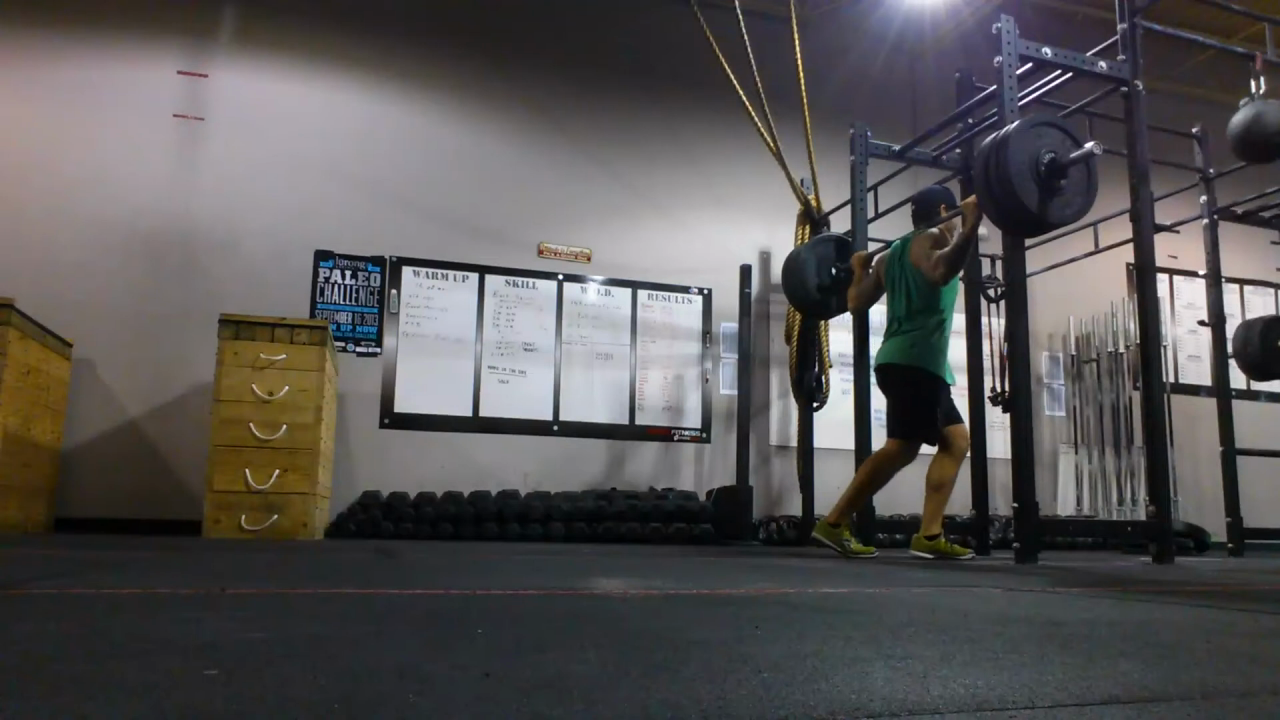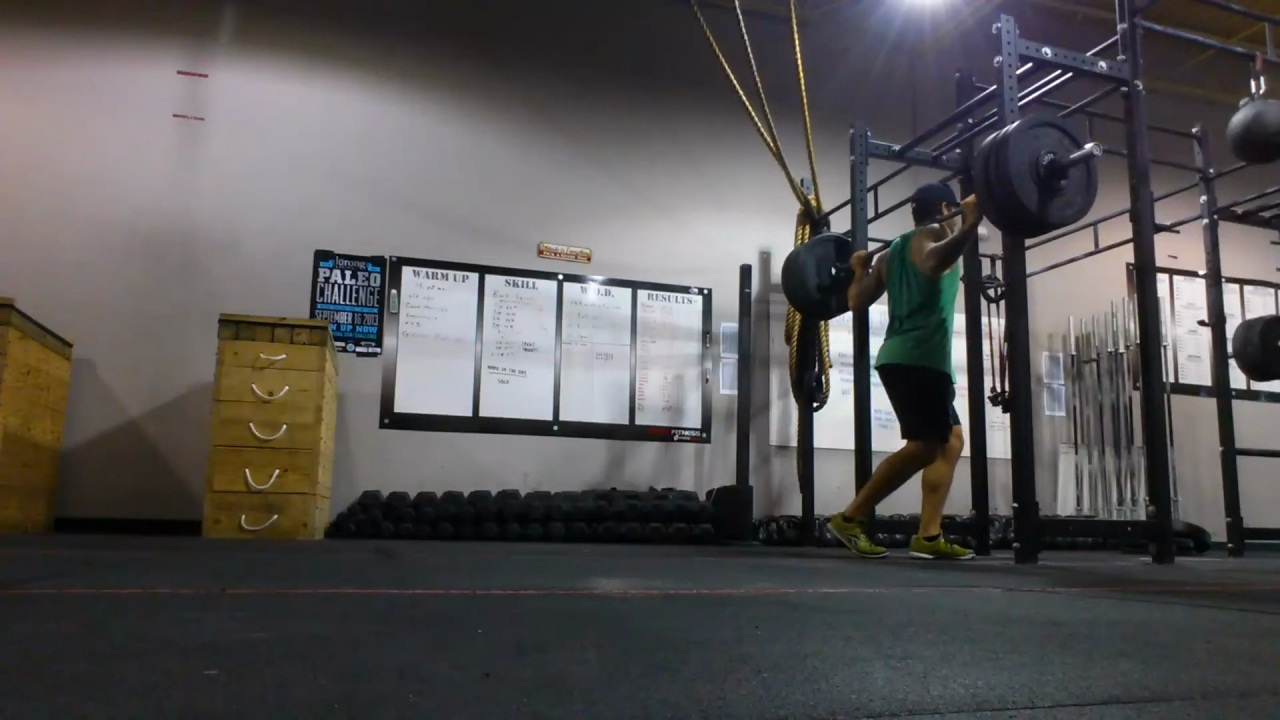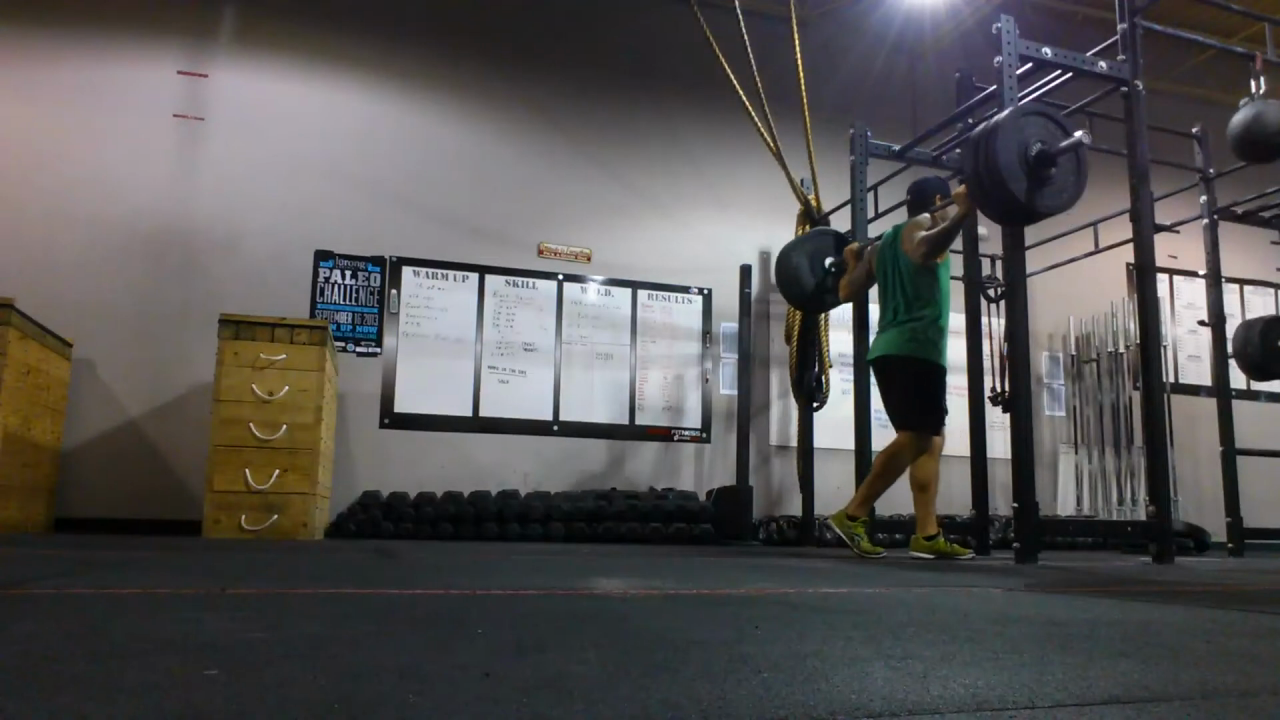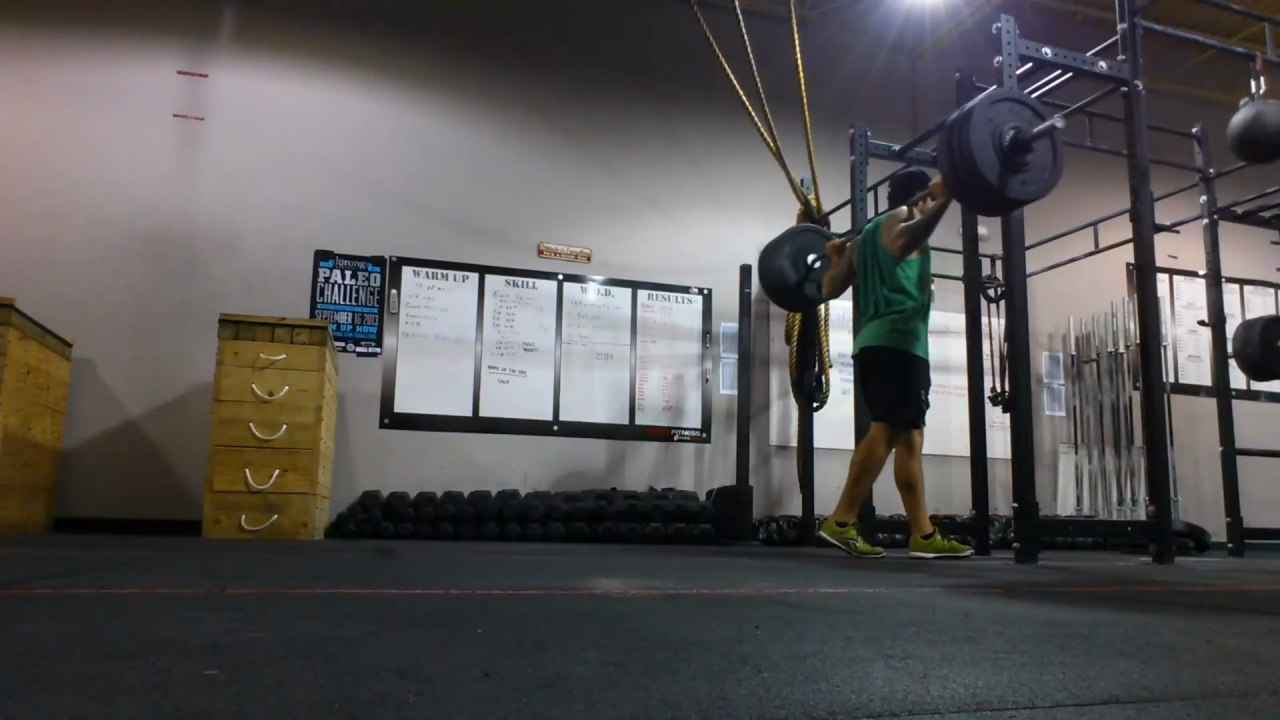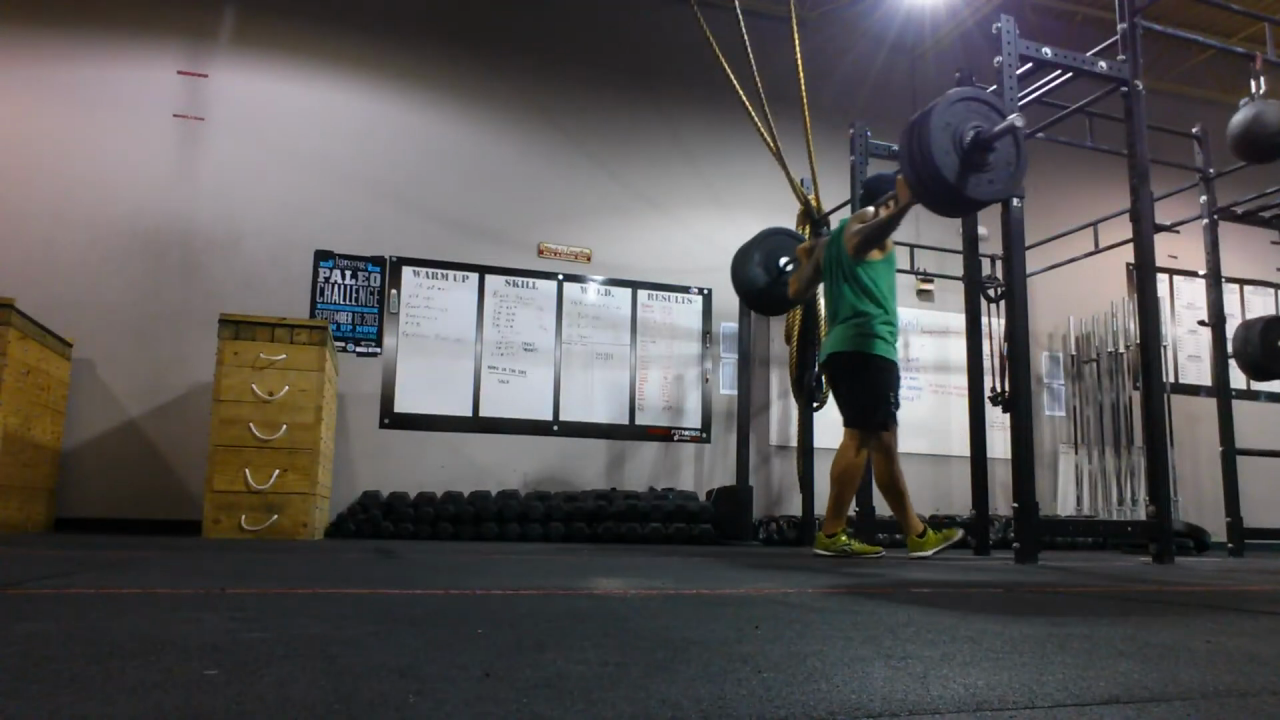
dt=0.3s
person 1, frame 1
left shoulder: (892, 254)
right shoulder: (934, 236)
left elbow: (857, 302)
right elbow: (941, 270)
left wrist: (860, 270)
right wrist: (972, 224)
left hip: (903, 359)
right hip: (916, 360)
left knee: (956, 440)
right knee: (901, 448)
left ankle: (929, 535)
right ankle: (835, 524)
person 1, frame 2
left shoulder: (892, 252)
right shoulder: (936, 231)
left elbow: (857, 300)
right elbow: (932, 263)
left wrist: (860, 269)
right wrist: (971, 223)
left hip: (901, 357)
right hip: (920, 358)
left knee: (950, 442)
right knee: (924, 448)
left ankle: (929, 536)
right ankle: (851, 518)
person 1, frame 3
left shoulder: (883, 243)
right shoulder: (924, 225)
left elbow: (847, 291)
right elbow: (925, 250)
left wrist: (855, 261)
right wrist: (963, 211)
left hip: (890, 349)
right hip: (915, 349)
left knee: (929, 441)
right knee: (912, 438)
left ankle: (927, 535)
right ankle: (852, 516)
person 1, frame 4
left shoulder: (863, 239)
right shoulder: (902, 218)
left elbow: (831, 288)
right elbow: (902, 243)
left wrist: (837, 257)
right wrist: (943, 202)
left hip: (873, 344)
right hip: (898, 342)
left knee: (909, 438)
right knee: (886, 432)
left ankle: (924, 534)
right ankle: (841, 523)
person 1, frame 5
left shoulder: (827, 241)
right shoulder: (867, 219)
left elbow: (796, 291)
right elbow: (858, 242)
left wrist: (805, 261)
right wrist: (905, 204)
left hip: (838, 348)
right hip: (865, 345)
left knee: (881, 440)
right knee: (864, 437)
left ankle: (918, 533)
right ankle: (832, 533)
